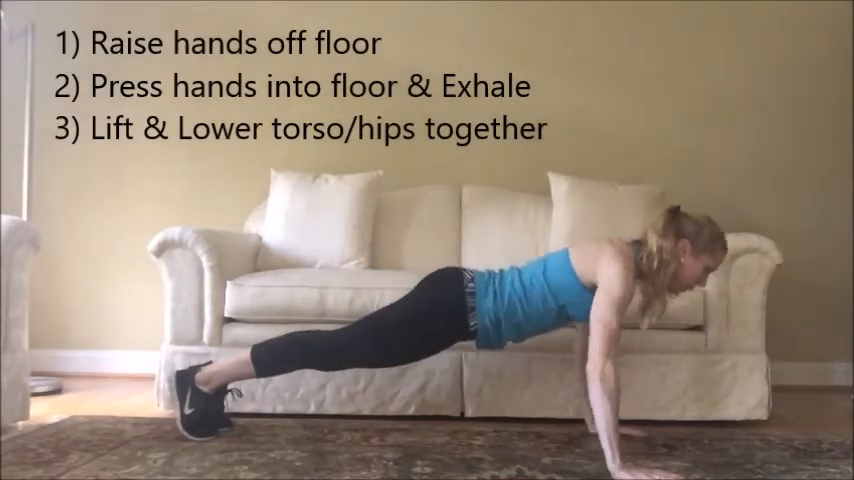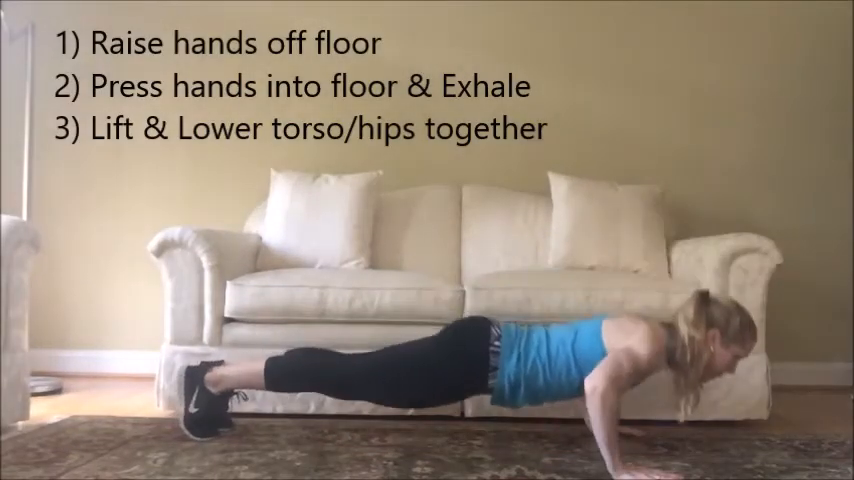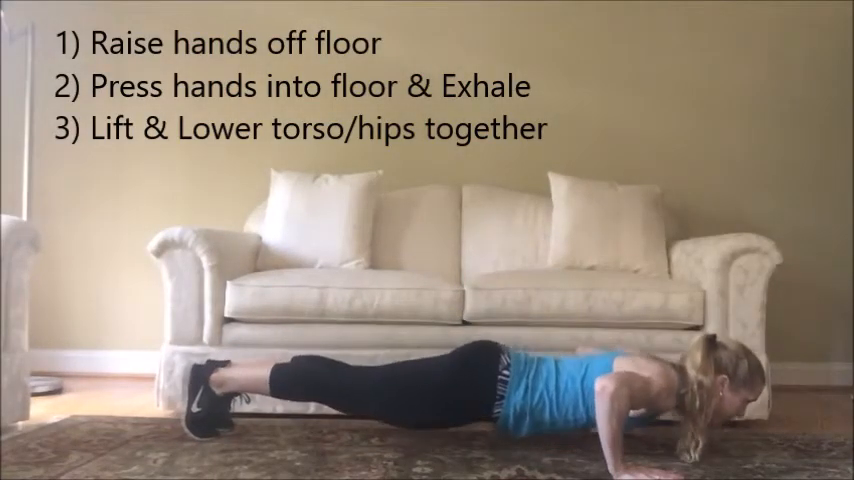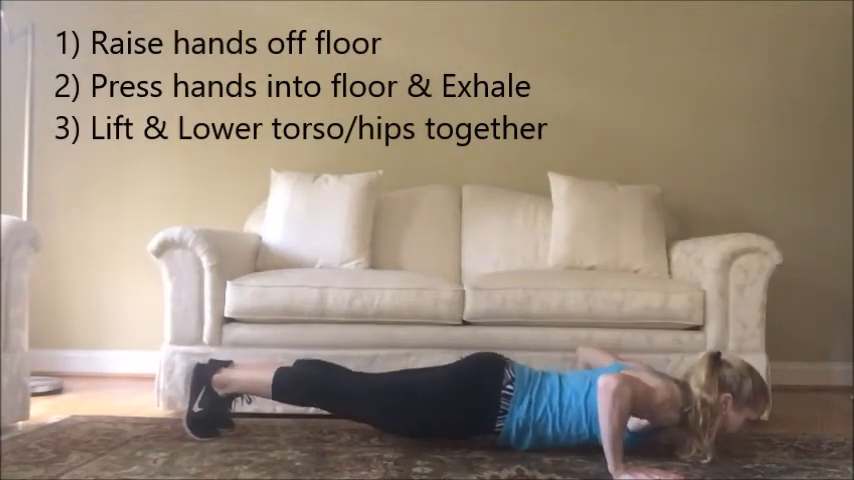
dt=0.5s
person 1, frame 1
left shoulder: (622, 259)
right shoulder: (620, 266)
left elbow: (592, 349)
right elbow: (600, 367)
left wrist: (597, 420)
left hip: (465, 300)
right hip: (459, 305)
left knee: (340, 349)
right knee: (338, 350)
left ankle: (210, 379)
right ankle: (205, 379)
person 1, frame 2
left shoulder: (651, 336)
right shoulder: (651, 345)
right elbow: (598, 386)
left wrist: (605, 425)
left hip: (488, 348)
right hip: (480, 357)
left knee: (349, 373)
right knee: (348, 376)
left ankle: (218, 375)
right ankle: (216, 378)
person 1, frame 3
left shoulder: (659, 371)
right shoulder: (664, 384)
right elbow: (607, 389)
left wrist: (617, 424)
left hip: (495, 373)
right hip: (489, 385)
left knee: (355, 386)
right knee: (354, 390)
left ankle: (223, 375)
right ankle: (219, 380)
person 1, frame 4
left shoulder: (658, 383)
right shoulder: (669, 401)
left elbow: (588, 353)
right elbow: (612, 388)
left hip: (497, 385)
right hip: (490, 397)
left knee: (356, 390)
right knee: (354, 393)
left ankle: (226, 374)
right ankle: (220, 379)
